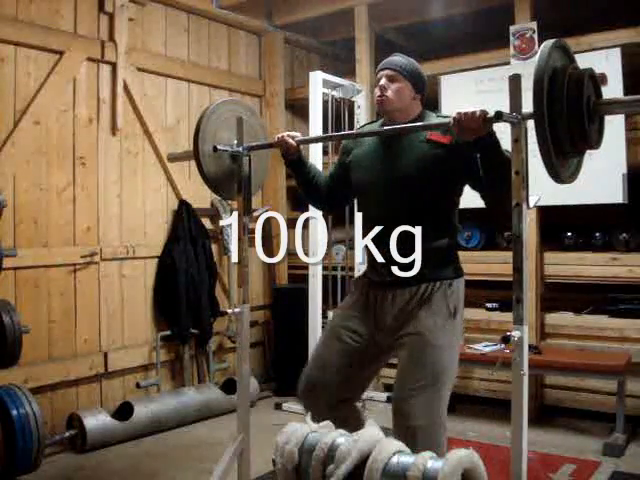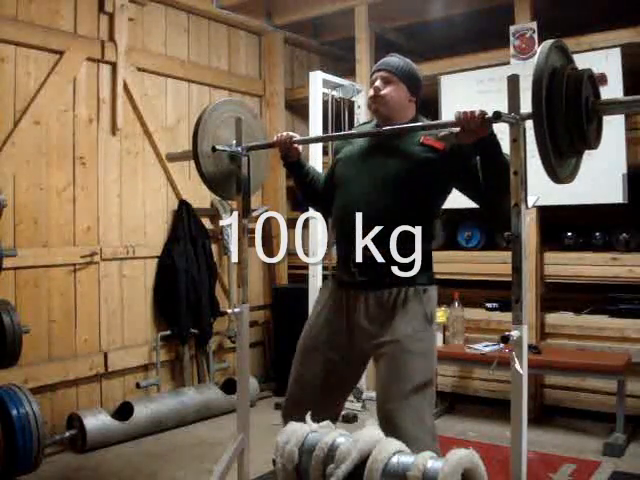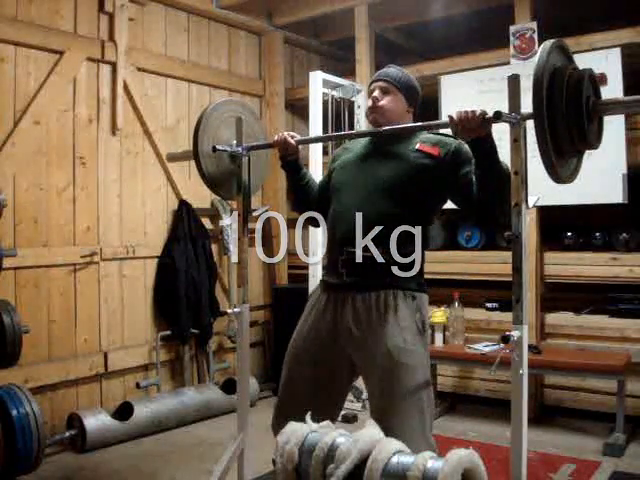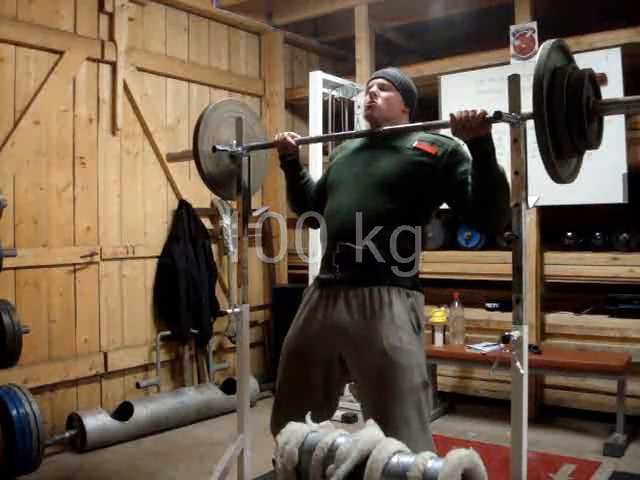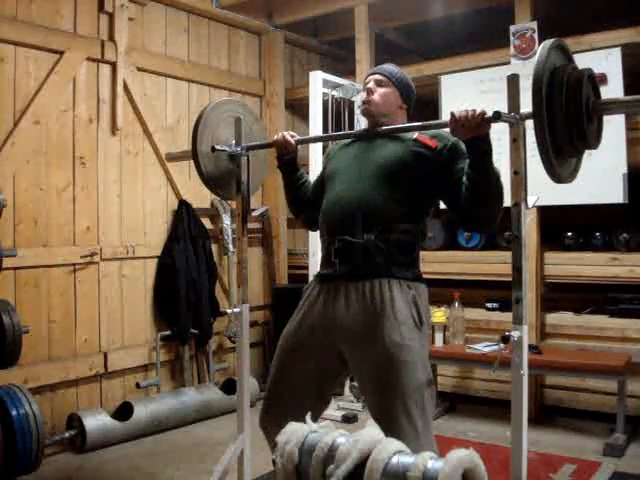
dt=0.3s
person 1, frame 1
left shoulder: (451, 136)
right shoulder: (359, 142)
left elbow: (502, 198)
right elbow: (329, 199)
left wrist: (484, 139)
right wrist: (295, 160)
left hip: (428, 291)
right hip: (371, 288)
left knee: (415, 416)
right knee: (318, 394)
person 1, frame 2
left shoulder: (443, 141)
right shoulder: (349, 142)
left elbow: (498, 203)
left wrist: (484, 141)
right wrist: (293, 161)
left hip: (402, 295)
right hip: (341, 291)
left knee: (404, 424)
right knee: (302, 413)
person 1, frame 3
left shoulder: (440, 150)
right shoulder: (348, 152)
left elbow: (493, 210)
right elbow: (315, 207)
left wrist: (481, 144)
right wrist: (291, 163)
left hip: (391, 302)
right hip: (328, 297)
left knee: (403, 436)
right knee: (293, 425)
person 1, frame 4
left shoulder: (435, 150)
right shoulder: (345, 152)
left elbow: (489, 215)
right elbow: (312, 209)
left wrist: (480, 145)
right wrist: (290, 162)
left hip: (386, 300)
right hip: (322, 295)
left knee: (402, 439)
right knee: (291, 426)
person 1, frame 5
left shoulder: (434, 145)
right shoulder: (341, 151)
left elbow: (480, 216)
right elbow: (310, 212)
left wrist: (477, 146)
right wrist: (289, 163)
left hip: (387, 294)
right hip: (325, 290)
left knee: (404, 440)
right knee: (282, 423)
